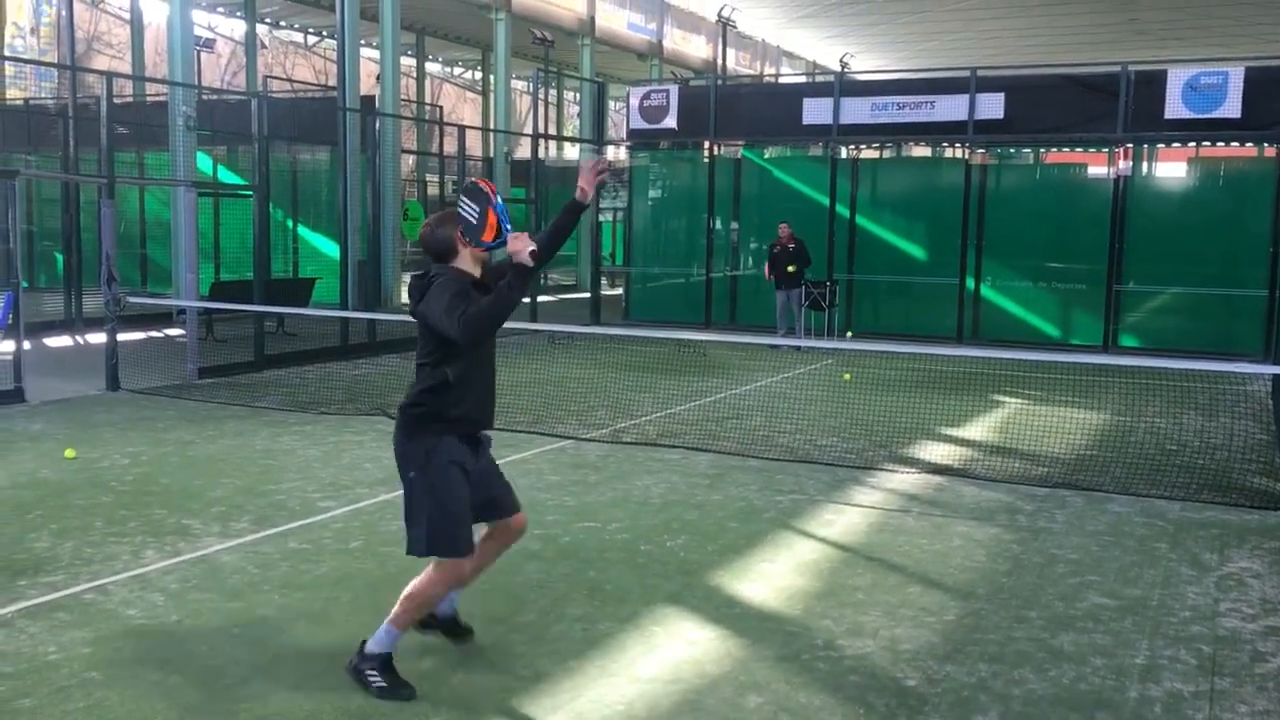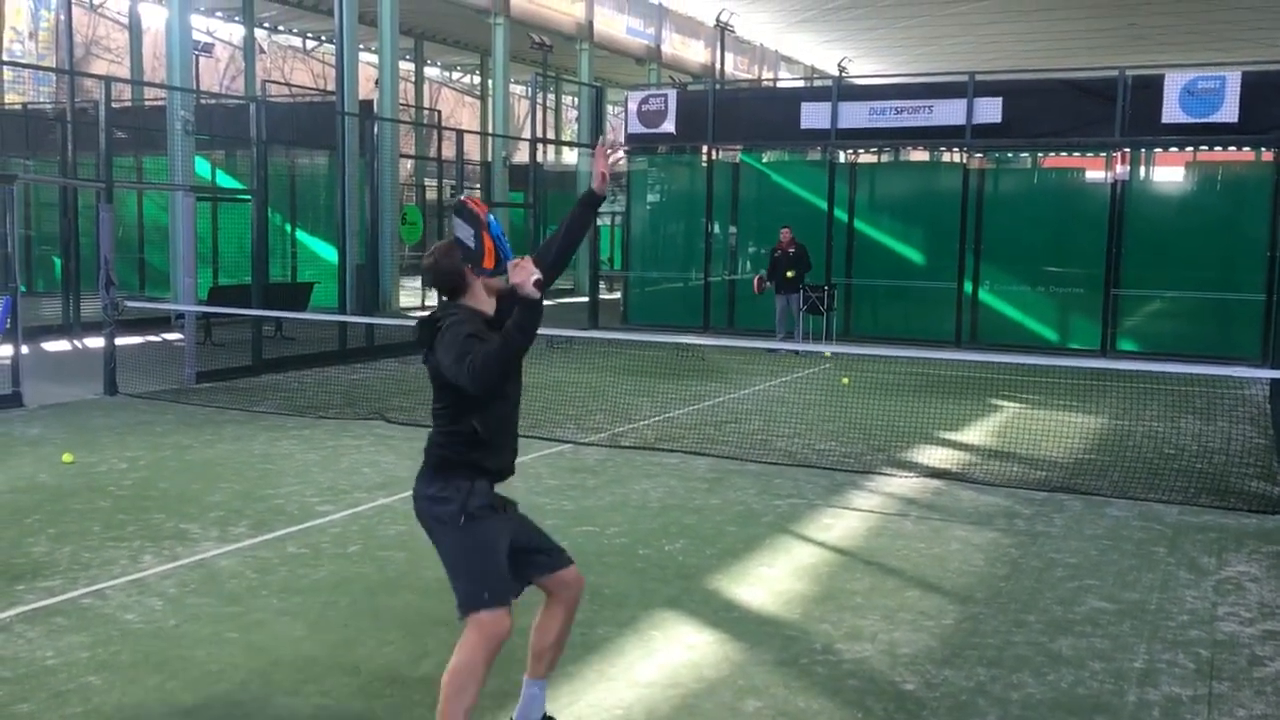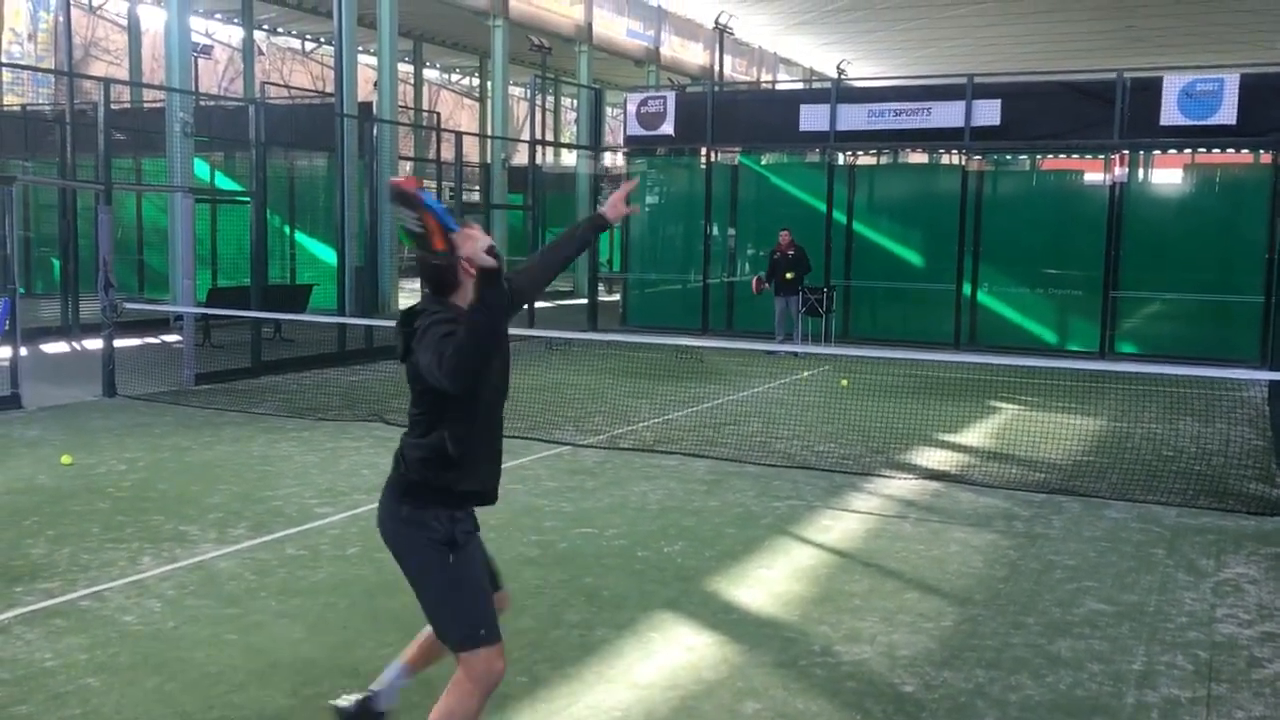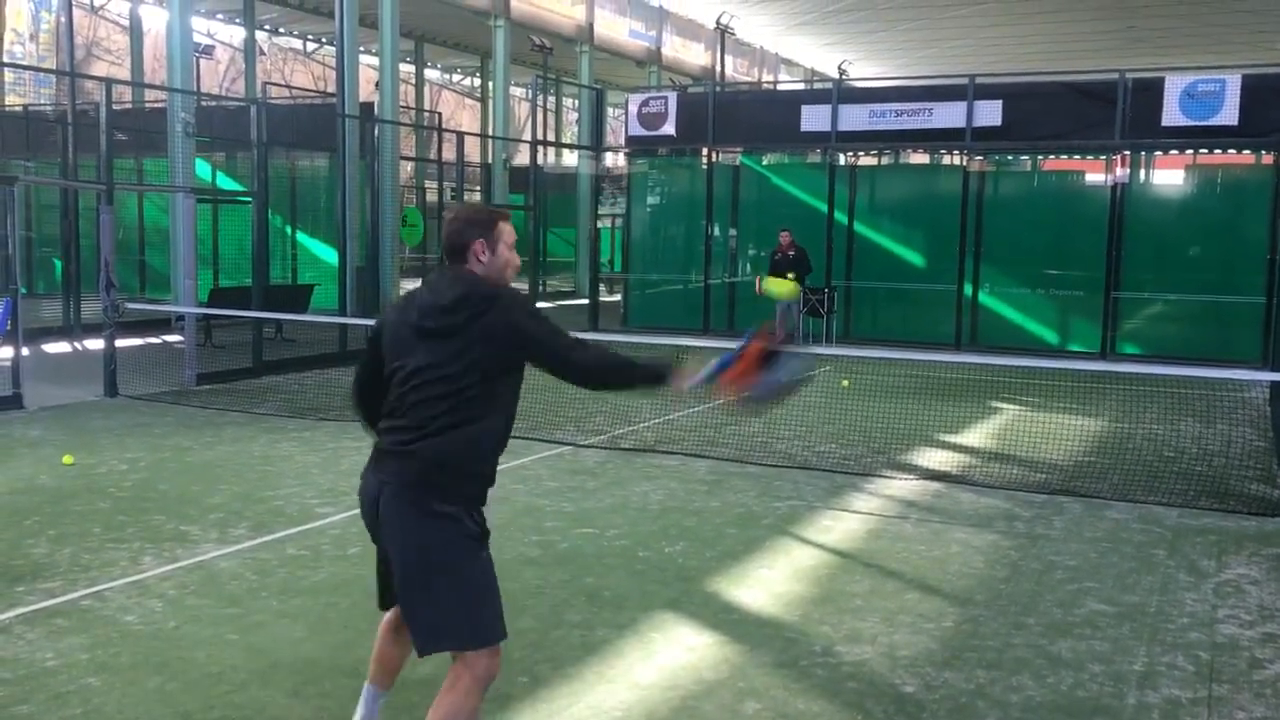
dt=0.3s
person 1, frame 1
left shoulder: (477, 281)
right shoulder: (445, 289)
left elbow: (536, 252)
right elbow: (473, 330)
left wrist: (579, 201)
right wrist: (517, 271)
left hip: (461, 438)
right hip: (429, 441)
left knee: (510, 524)
right knee: (457, 563)
left ankle: (440, 607)
right ankle: (374, 653)
person 1, frame 2
left shoulder: (496, 313)
right shoulder: (458, 334)
left elbow: (553, 253)
right elbow: (485, 378)
left wrist: (596, 192)
right wrist: (525, 303)
left hip: (477, 493)
right hip: (453, 495)
left knee: (567, 583)
right knee: (490, 627)
person 1, frame 3
left shoulder: (465, 315)
right shoulder: (439, 331)
left elbow: (532, 276)
right elbow: (459, 378)
left wrist: (599, 221)
right wrist: (478, 271)
left hip: (436, 505)
right hip: (429, 512)
left knee: (490, 600)
right knee: (485, 666)
person 1, frame 4
left shoulder: (402, 312)
right shoulder: (501, 310)
left elbow: (365, 395)
right elbow: (582, 364)
right wrist: (665, 373)
left hip: (383, 485)
right hip: (437, 500)
left knee: (407, 612)
right knee: (477, 660)
